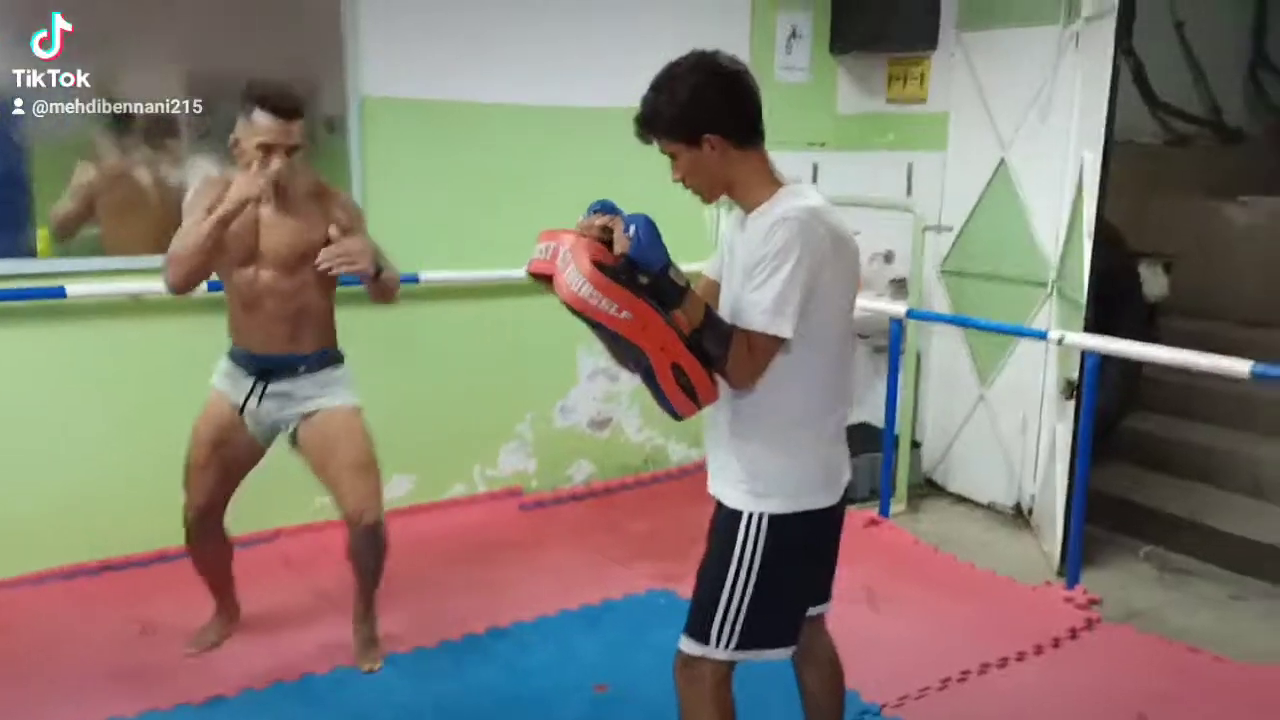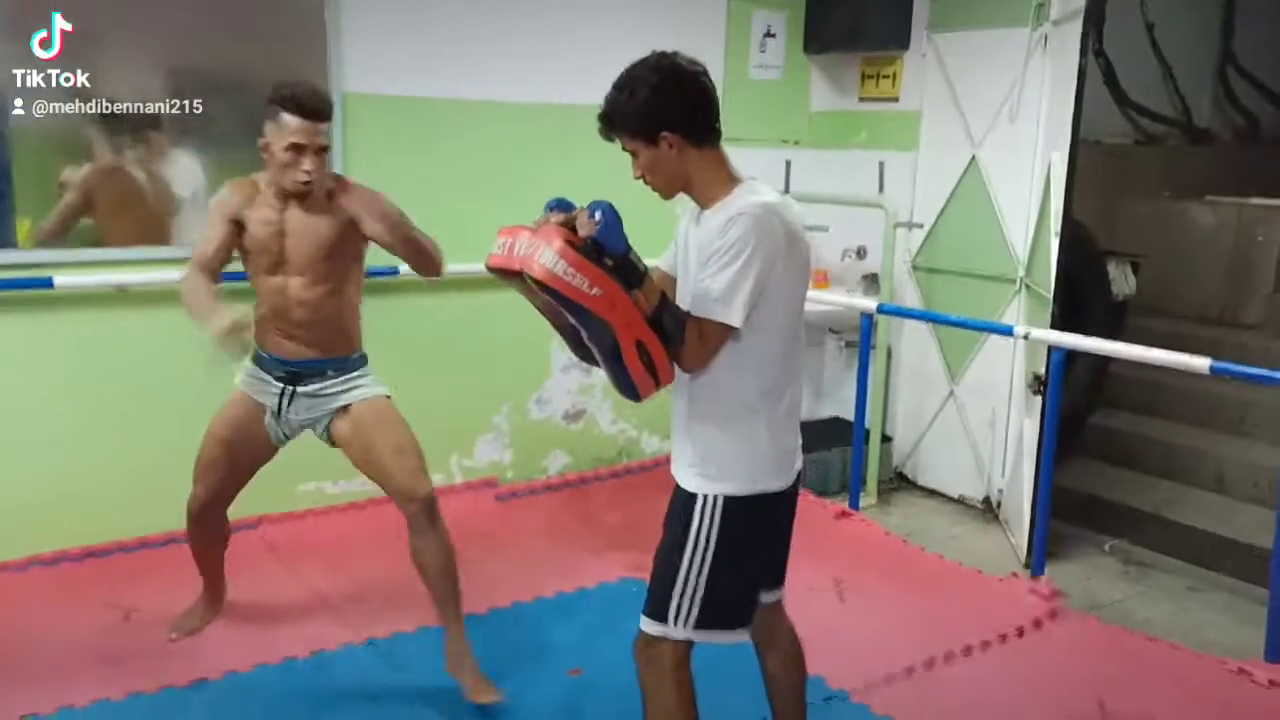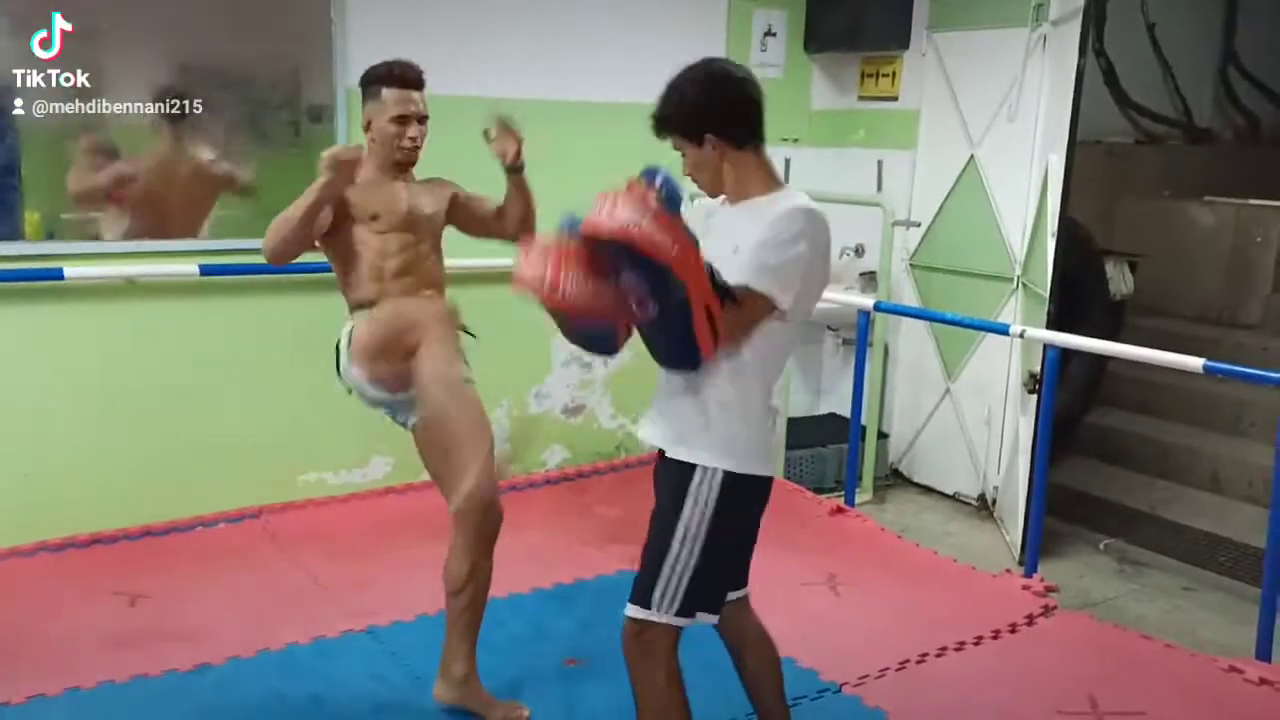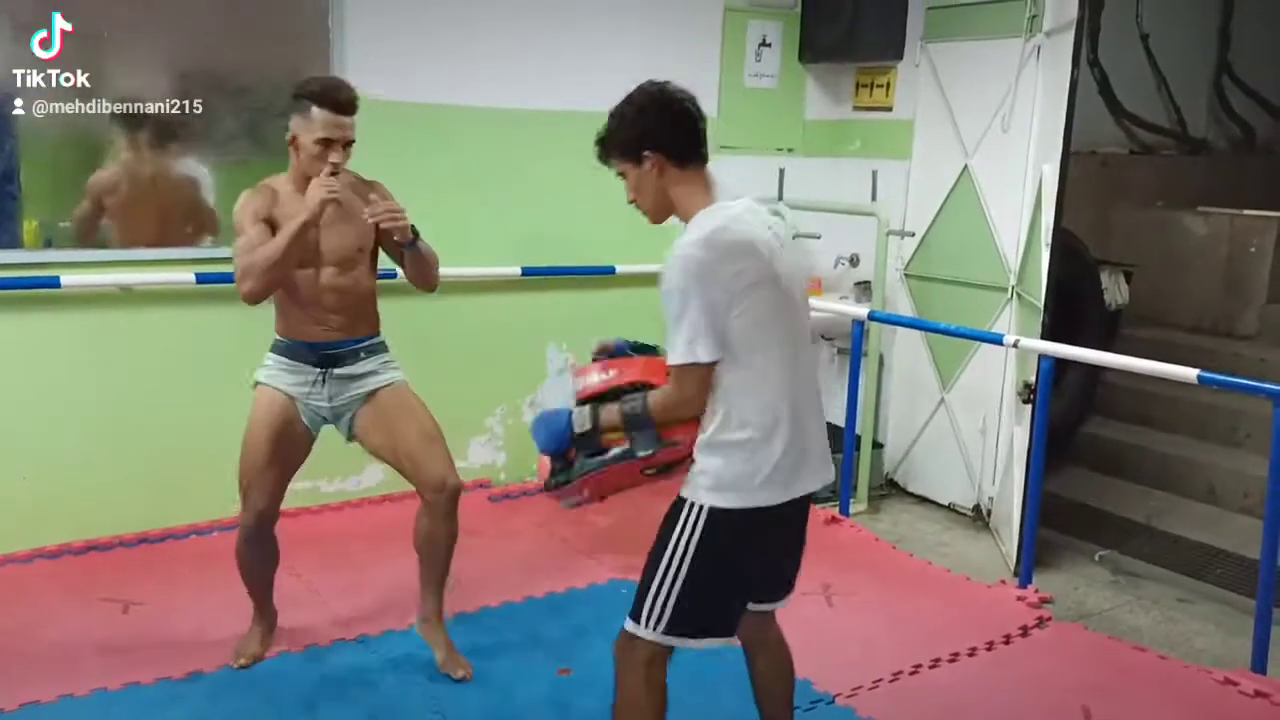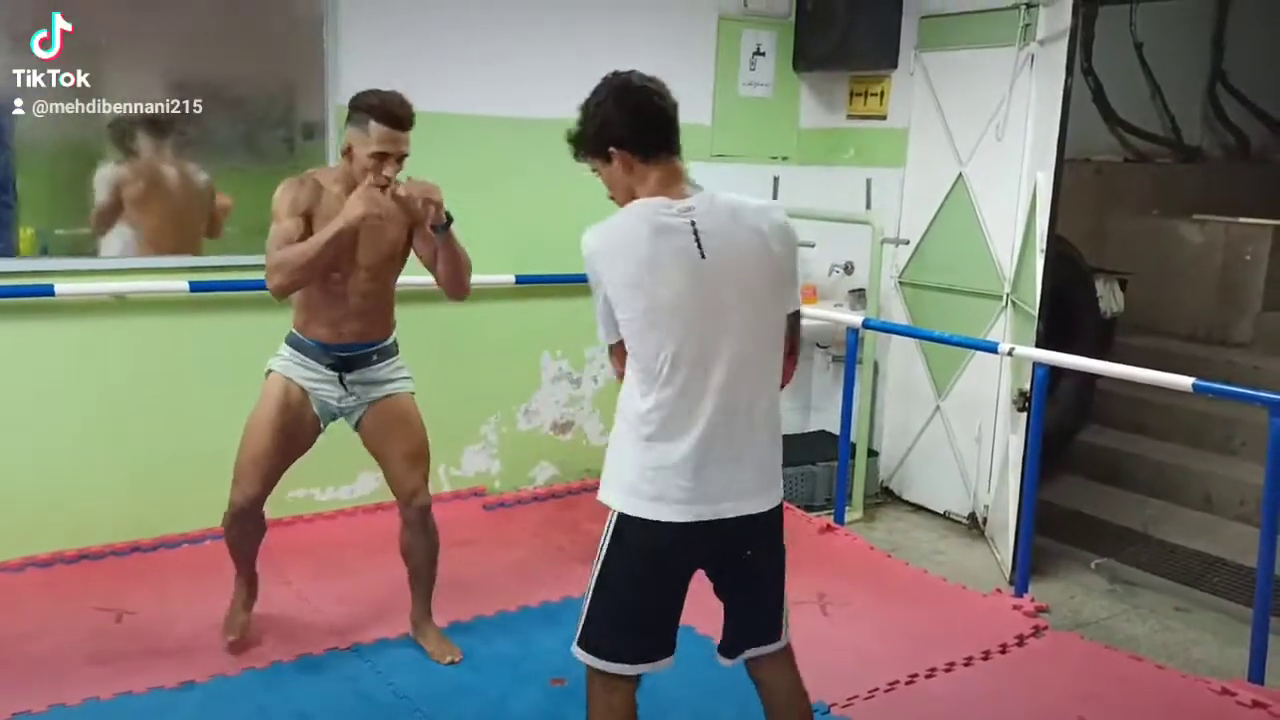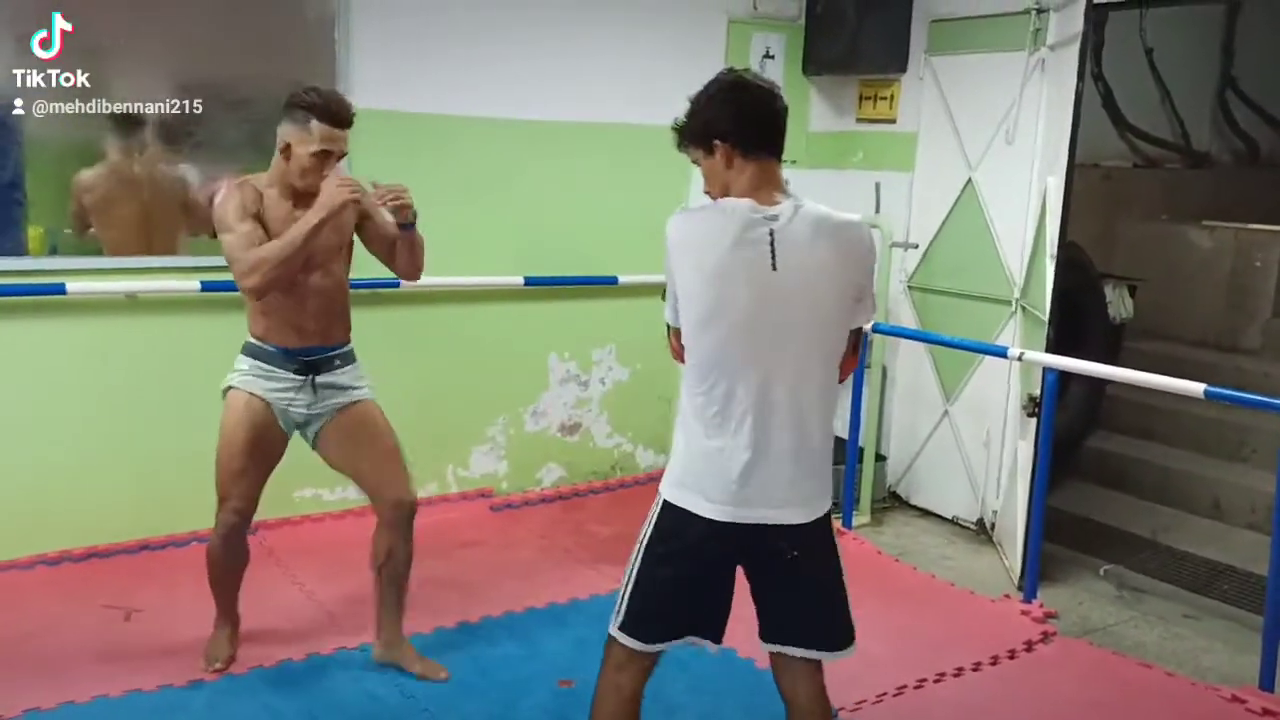
dt=0.5s
person 1, frame 1
left shoulder: (791, 227)
right shoulder: (760, 219)
left elbow: (742, 365)
right elbow: (705, 306)
left wrist: (661, 280)
right wrist: (635, 258)
left hip: (772, 491)
right hip: (803, 479)
left knee: (701, 664)
right knee: (805, 630)
person 1, frame 2
left shoulder: (748, 222)
right shoulder: (709, 215)
left elbow: (691, 351)
right elbow: (656, 296)
left wrist: (620, 263)
right wrist: (590, 249)
left hip: (727, 474)
right hip: (761, 462)
left knee: (660, 646)
right knee: (764, 613)
person 1, frame 3
left shoulder: (795, 221)
right shoulder: (711, 211)
left elbow: (728, 326)
left hip: (720, 455)
right hip: (690, 441)
left knee: (648, 633)
right knee: (728, 607)
person 1, frame 4
left shoulder: (696, 252)
right shoulder: (761, 224)
left elbow: (687, 400)
left wrist: (593, 417)
right wrist: (656, 354)
left hip: (735, 484)
right hip: (793, 471)
left knee: (640, 648)
right knee: (755, 617)
person 1, frame 5
left shoulder: (607, 243)
right shoulder: (771, 226)
left elbow: (625, 366)
right elbow: (787, 355)
left hip: (654, 498)
right hip: (752, 490)
right knee: (770, 652)
person 1, frame 6
left shoulder: (688, 233)
right shoulder: (849, 239)
right elbow: (843, 357)
left hip: (700, 494)
right hip: (797, 499)
left knee: (627, 659)
person 2, frame 1
left shoulder: (326, 203)
right shoulder: (214, 197)
left elbow: (391, 294)
right elbow: (177, 279)
left wrist: (371, 267)
right wrist: (227, 211)
left hip: (317, 381)
right hip: (242, 377)
left knee: (365, 516)
right knee: (199, 511)
left ankle: (365, 620)
right ankle: (225, 609)
person 2, frame 2
left shoulder: (351, 197)
right shoulder: (237, 198)
left elbow: (431, 267)
right elbow: (195, 274)
left wrist: (390, 222)
right wrist: (214, 315)
left hip: (346, 382)
right hip: (268, 379)
left knee: (421, 499)
right knee: (203, 504)
left ankle: (457, 654)
right ankle: (212, 595)
person 2, frame 3
left shoulder: (439, 193)
right shoulder: (341, 188)
left elbow: (514, 228)
right elbow: (278, 248)
left wrist: (513, 171)
right wrist: (325, 184)
left hip: (427, 362)
right hip: (375, 350)
left knee: (483, 515)
right knee: (429, 319)
right ankle: (477, 467)
person 2, frame 4
left shoulder: (370, 195)
right shoulder: (259, 202)
left elbow: (427, 282)
right elbow: (249, 286)
left wrist: (407, 239)
right wrist: (306, 215)
left hip: (368, 368)
right hip: (291, 369)
left knee: (442, 485)
right knee: (255, 516)
left ankle: (432, 618)
right ankle: (264, 618)
person 2, frame 5
left shoulder: (410, 203)
right shoulder: (300, 193)
left elbow: (459, 288)
right elbow: (278, 279)
left wrist: (440, 223)
right wrist: (343, 222)
left hip: (378, 369)
right hip: (304, 363)
left knee: (417, 504)
right knee: (245, 500)
left ankle: (422, 619)
right ankle: (245, 589)
person 2, frame 6
left shoulder: (346, 199)
right shoulder: (238, 198)
left elbow: (406, 267)
right elbow: (256, 281)
left wrist: (405, 222)
right wrist: (324, 211)
left hip: (339, 374)
right hip: (266, 374)
left knee: (401, 505)
right knee: (233, 519)
left ankle: (391, 636)
right ankle: (226, 623)
